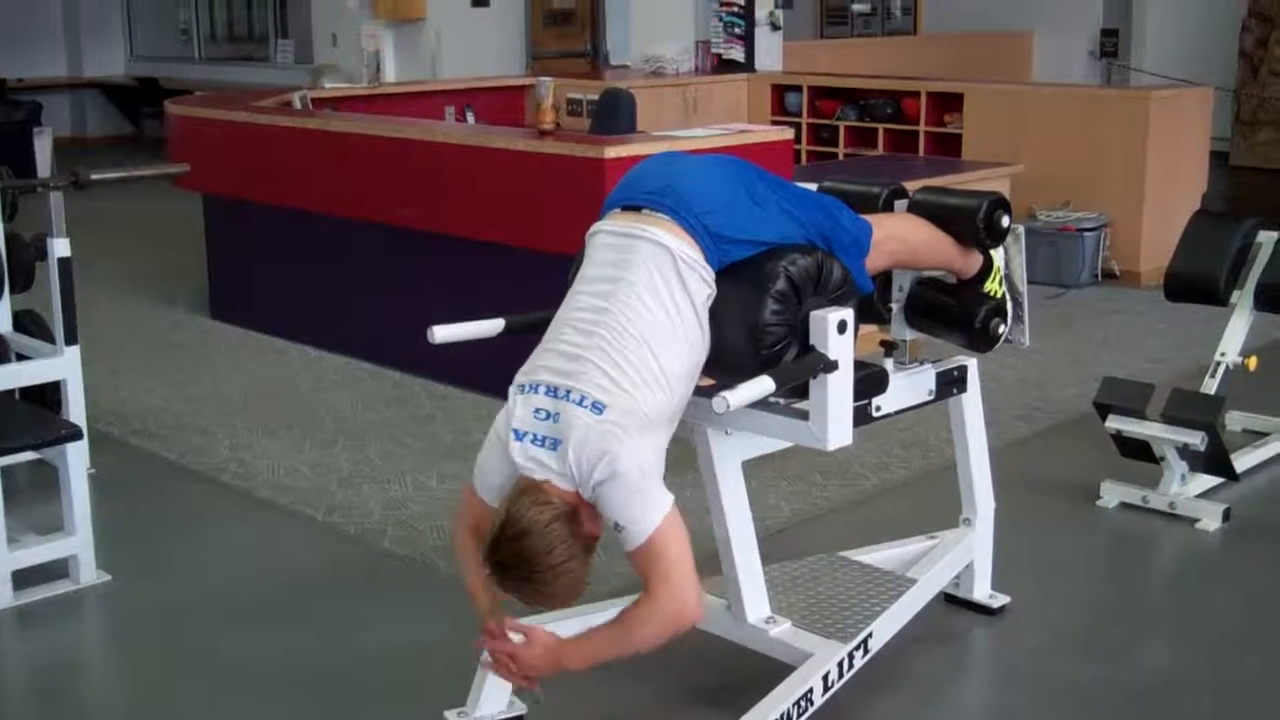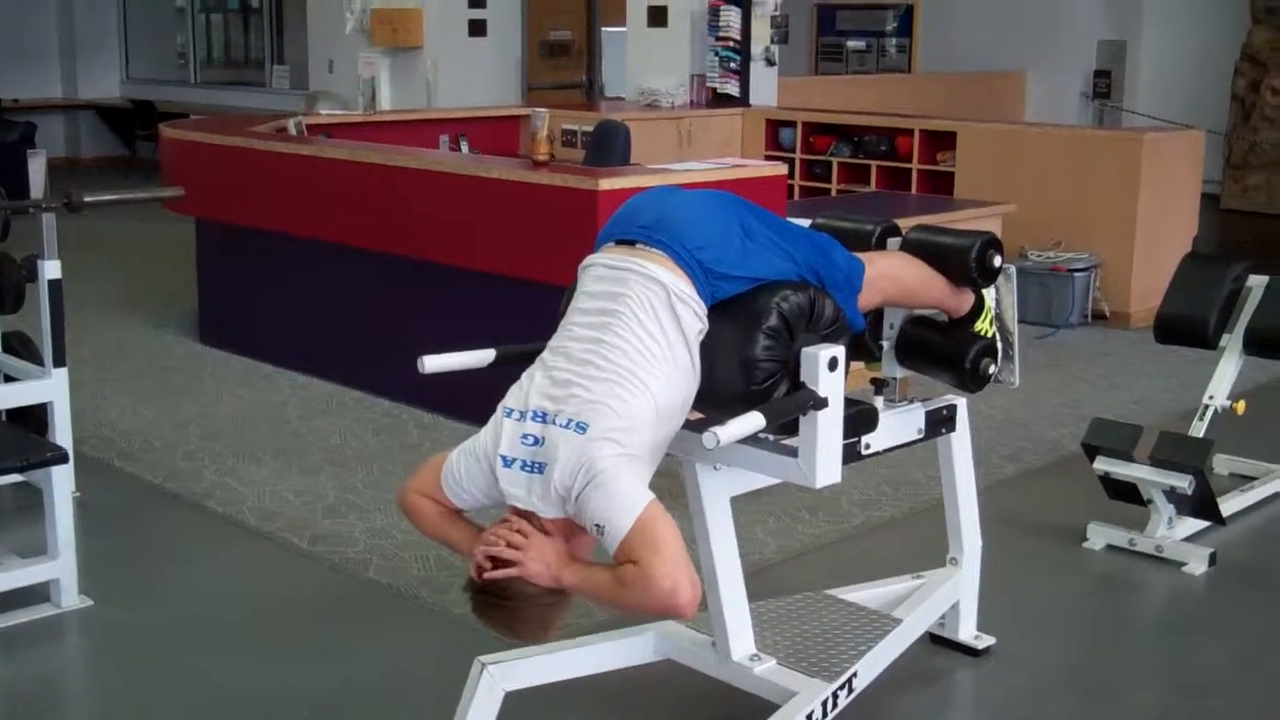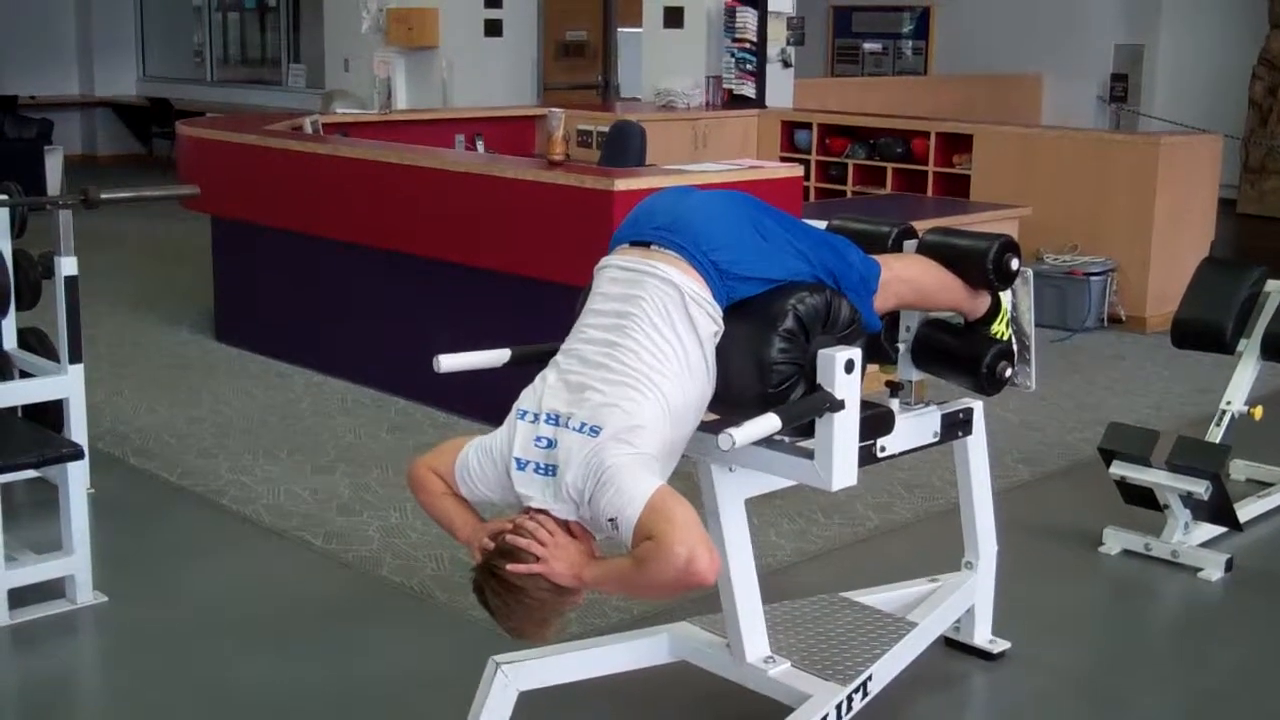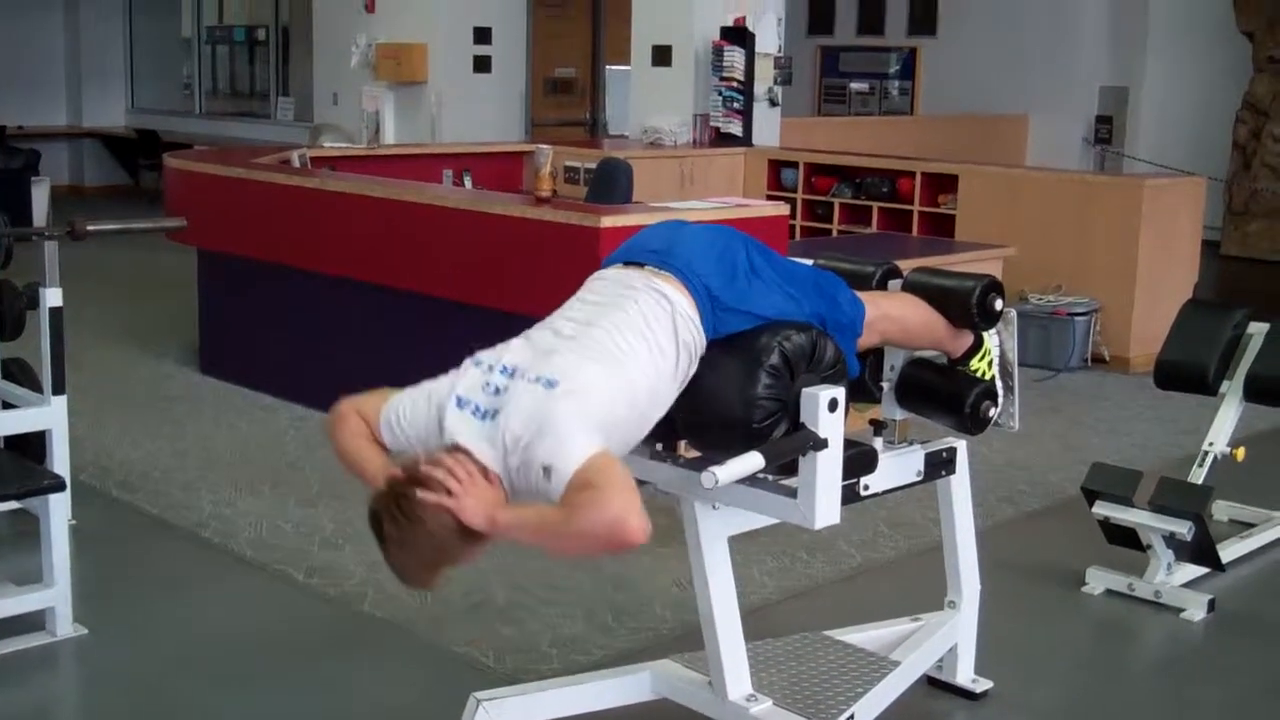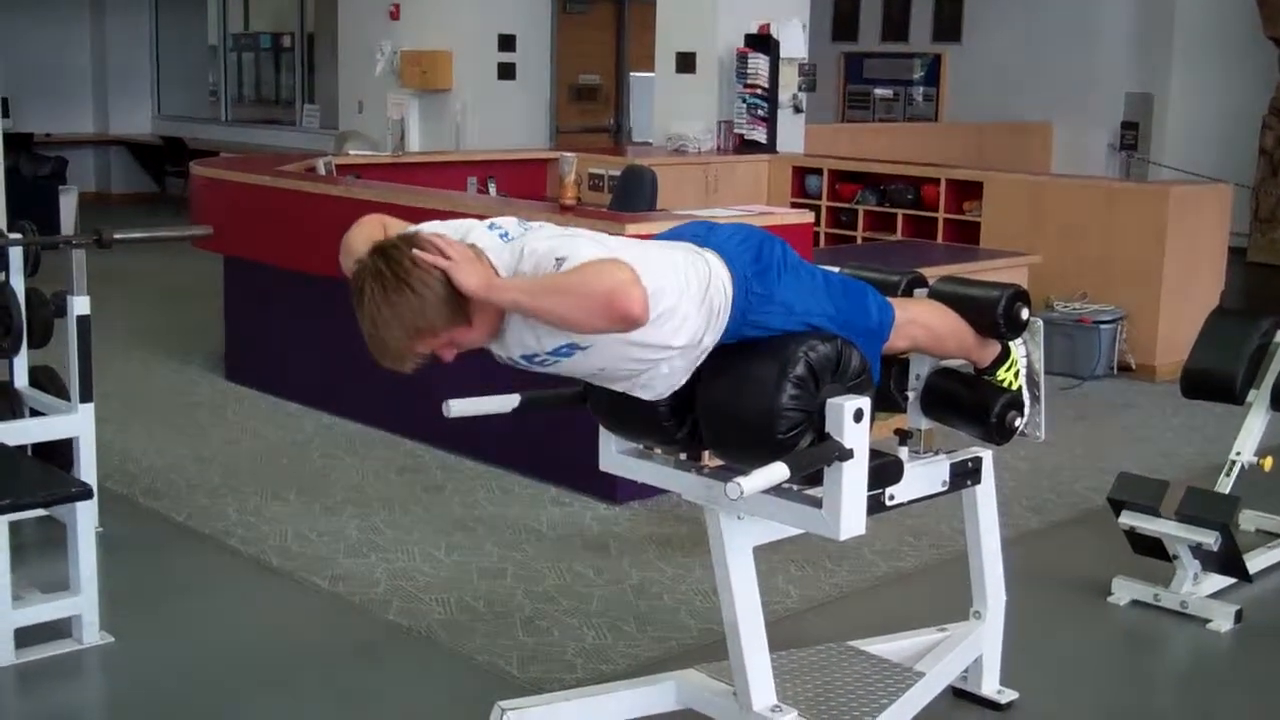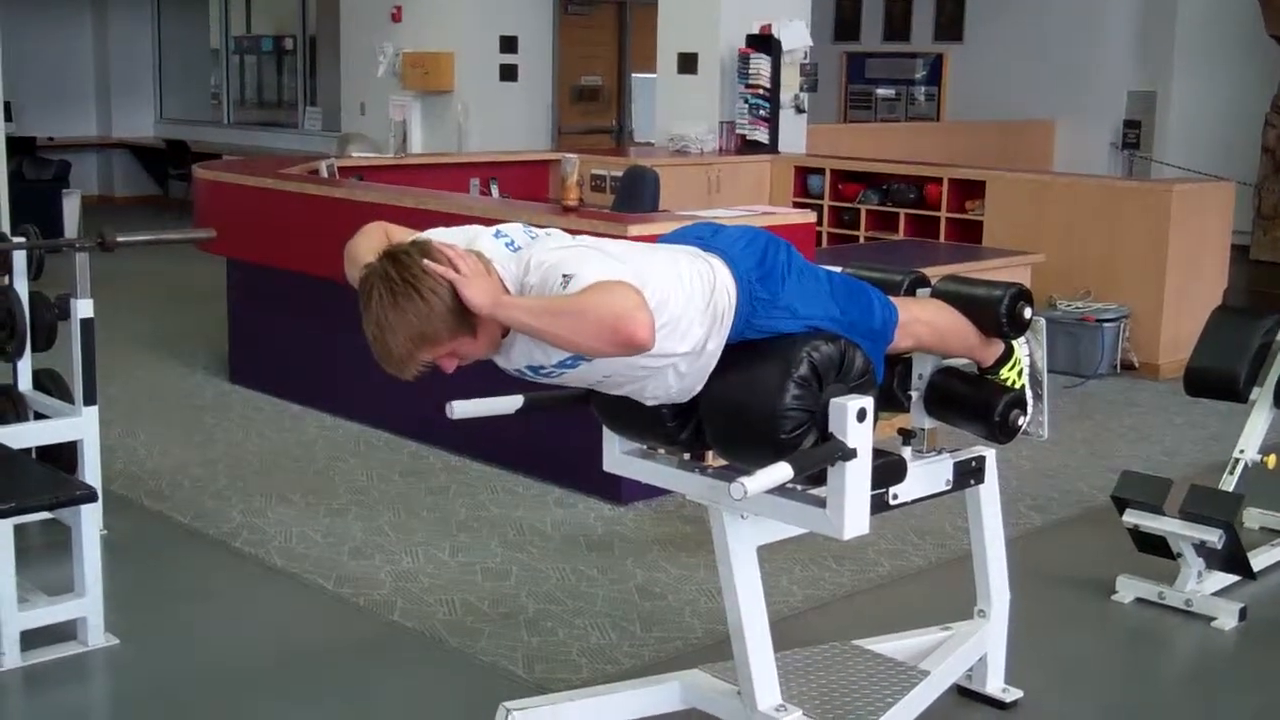
dt=0.7s
person 1, frame 1
left shoulder: (611, 456)
right shoulder: (513, 429)
left elbow: (678, 605)
right elbow: (473, 532)
left wrist: (561, 656)
right wrist: (496, 628)
left hip: (699, 210)
right hip: (633, 203)
left knee: (870, 247)
left ankle: (976, 267)
person 1, frame 2
left shoulder: (594, 475)
right shoulder: (497, 452)
left elbow: (676, 593)
right elbow: (416, 494)
left wrist: (567, 573)
right wrist: (476, 546)
left hip: (695, 245)
right hip: (631, 232)
left knee: (858, 288)
left ankle: (967, 306)
person 1, frame 3
left shoulder: (605, 474)
right shoulder: (510, 455)
left elbow: (692, 563)
right elbow: (424, 472)
left wrist: (588, 572)
right wrist: (477, 537)
left hip: (711, 246)
right hip: (647, 231)
left knee: (874, 288)
left ankle: (984, 307)
person 1, frame 4
left shoulder: (542, 437)
right shoulder: (445, 409)
left elbow: (626, 524)
right elbow: (345, 416)
left wrist: (501, 516)
right wrist: (391, 485)
left hip: (705, 293)
right hip: (639, 265)
left knee: (854, 325)
left ankle: (966, 346)
person 1, frame 5
left shoulder: (546, 263)
right shoulder: (452, 247)
left elbow: (624, 301)
right elbow: (366, 234)
left wrist: (493, 290)
right wrist: (381, 289)
left hip: (740, 283)
right hip: (684, 256)
left knee: (887, 329)
left ankle: (995, 356)
person 1, frame 6
left shoulder: (552, 273)
right shoulder: (454, 256)
left elbow: (631, 326)
right elbow: (369, 238)
left wrist: (498, 305)
right wrist: (384, 293)
left hip: (745, 284)
right hip: (685, 259)
left knee: (892, 327)
left ankle: (998, 354)
